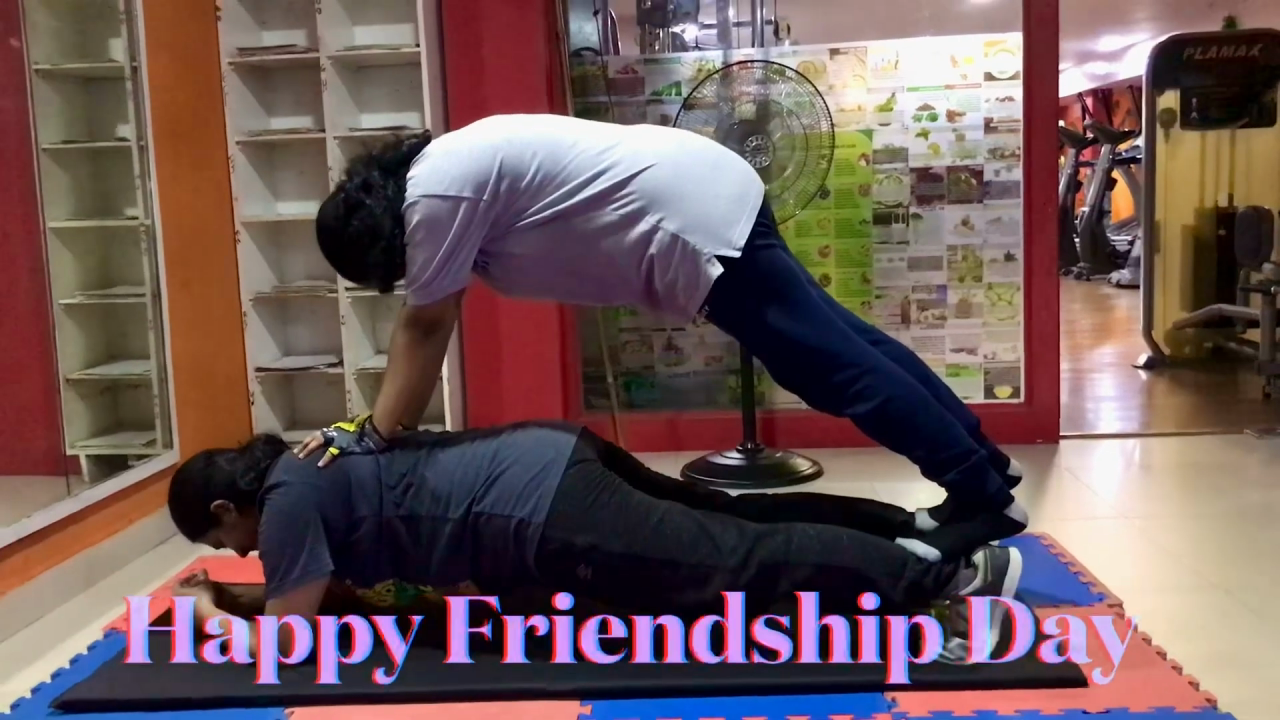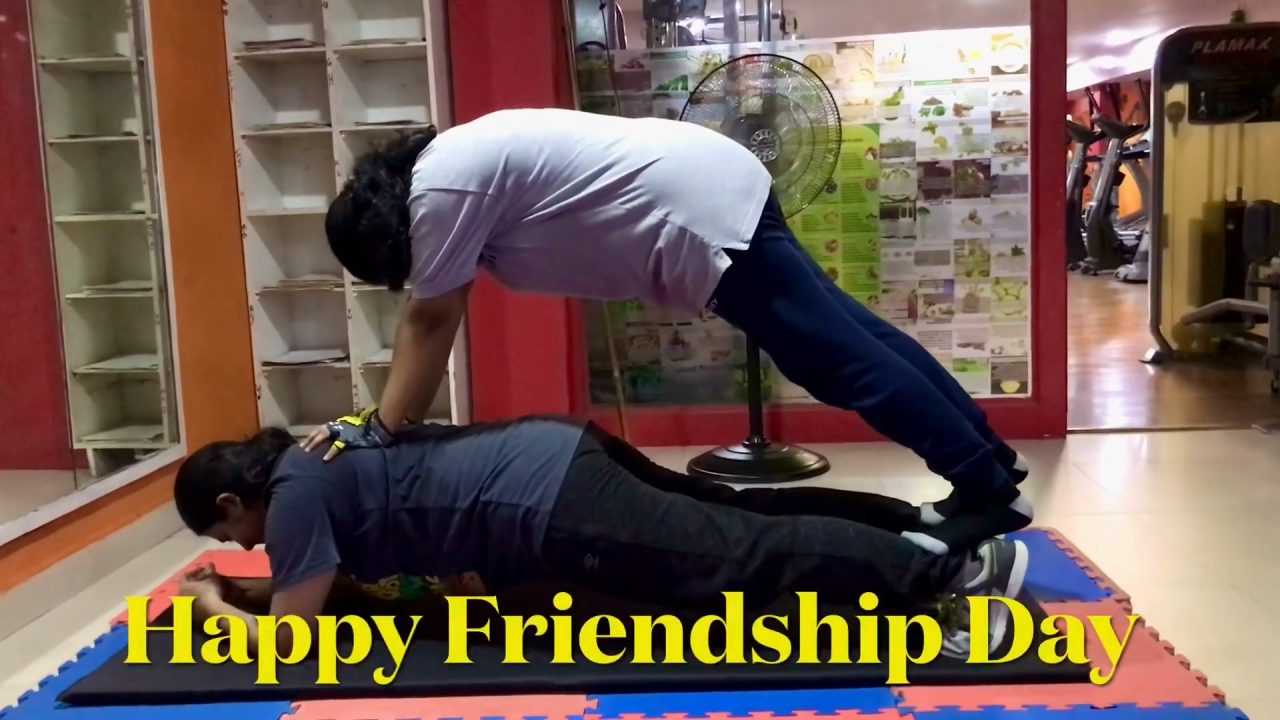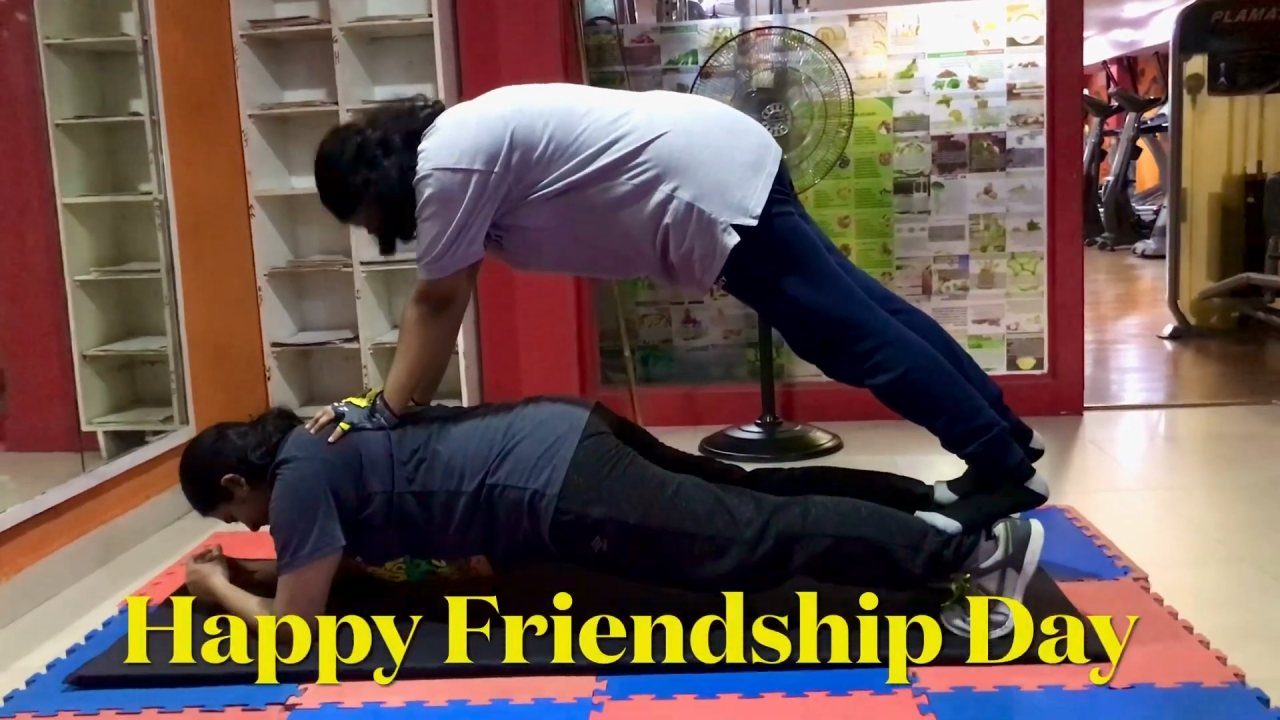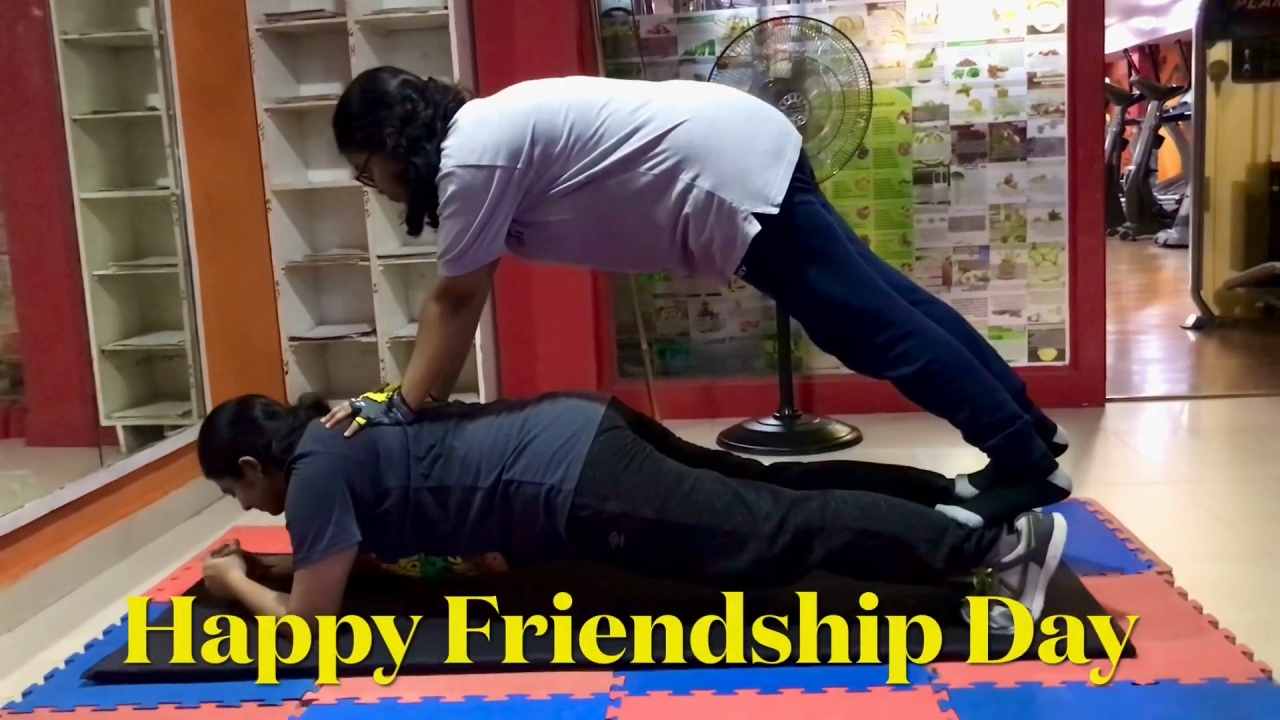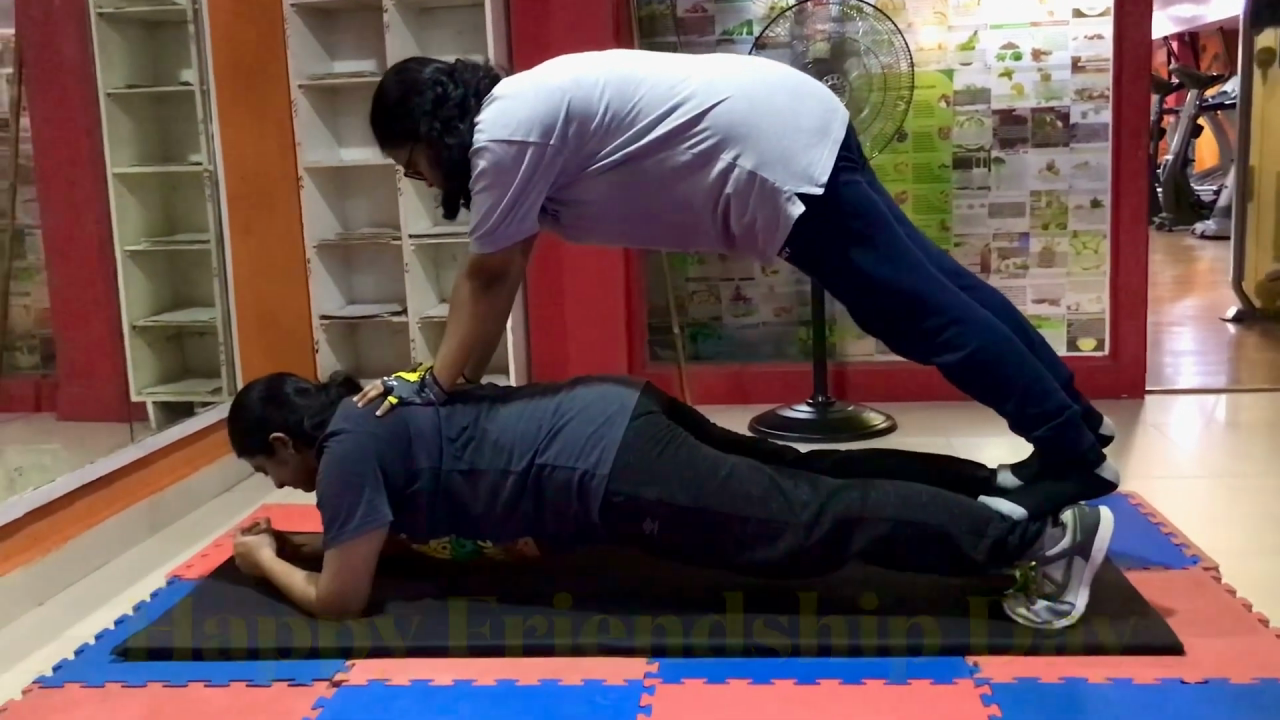
dt=1s
person 1, frame 1
left shoulder: (287, 507)
right shoulder: (303, 469)
right elbow: (325, 581)
left wrist: (207, 615)
right wrist: (255, 588)
left hip: (540, 520)
right hip: (547, 463)
left knee: (741, 568)
right knee: (737, 525)
left ankle: (952, 580)
right ankle: (919, 537)
person 1, frame 2
left shoulder: (294, 496)
right shoulder: (313, 462)
left elbow: (290, 641)
right elbow: (345, 570)
left wrist: (214, 607)
right wrist: (269, 581)
left hip: (548, 507)
right hip: (552, 454)
left knee: (747, 559)
right knee: (739, 522)
left ankle: (959, 569)
right ankle: (924, 529)
person 1, frame 3
left shoulder: (299, 478)
right shoulder: (317, 443)
left elbow: (295, 624)
right elbow: (333, 558)
left wrist: (220, 589)
right wrist: (268, 563)
left hip: (556, 490)
right hip: (559, 435)
left knee: (761, 541)
right knee: (751, 501)
left ankle: (976, 549)
right ankle: (938, 505)
person 1, frame 4
left shoulder: (316, 470)
right shoulder: (334, 434)
left elbow: (310, 619)
right elbow: (351, 548)
left wrist: (236, 583)
right wrist: (280, 555)
left hip: (576, 487)
right hip: (577, 432)
left knee: (781, 534)
right knee: (771, 494)
left ankle: (999, 541)
right ankle: (959, 500)
person 1, frame 5
left shoulder: (347, 451)
right shoulder: (364, 413)
left elbow: (340, 598)
right elbow: (382, 528)
left wrist: (267, 560)
right wrist: (318, 534)
left hip: (610, 473)
right hip: (611, 416)
left knee: (816, 525)
right knee: (808, 484)
left ankle: (1041, 534)
right ankle: (1004, 492)
person 2, frame 1
left shoulder: (434, 191)
right shoulder: (451, 170)
left elbow: (425, 327)
right elbow: (428, 325)
left wrist: (371, 438)
right wrist: (378, 431)
left hip: (695, 219)
right hip: (709, 192)
left knee: (838, 367)
right knee: (844, 344)
left ankle: (984, 495)
right ankle: (984, 465)
person 2, frame 2
left shoulder: (439, 185)
right shoulder: (456, 165)
left elbow: (429, 322)
right elbow: (433, 319)
left wrist: (378, 434)
right wrist: (384, 425)
left hip: (701, 213)
right hip: (715, 185)
left knee: (845, 361)
right knee: (851, 336)
left ankle: (989, 490)
right ankle: (990, 461)
person 2, frame 3
left shoulder: (445, 163)
right shoulder: (460, 141)
left elbow: (437, 304)
right elbow: (441, 303)
left wrist: (383, 416)
right wrist: (389, 408)
left hip: (711, 188)
right hip: (724, 159)
left knee: (856, 337)
right knee: (863, 313)
left ankle: (1004, 469)
right ankle: (1005, 437)
person 2, frame 4
left shoulder: (471, 156)
right shoulder: (482, 132)
left elbow: (456, 301)
right elbow: (459, 298)
left wrist: (401, 411)
right wrist: (408, 404)
left hip: (731, 175)
right hip: (744, 146)
left knee: (878, 329)
right knee: (884, 304)
left ankle: (1027, 462)
right ankle: (1028, 431)
person 2, frame 5
left shoulder: (505, 132)
right shoulder: (520, 108)
left elbow: (490, 277)
right elbow: (496, 275)
left wrist: (435, 393)
right wrist: (445, 383)
left hip: (775, 152)
right hip: (792, 121)
left knee: (924, 310)
right knee: (931, 287)
left ankle: (1075, 453)
right ankle: (1075, 421)
